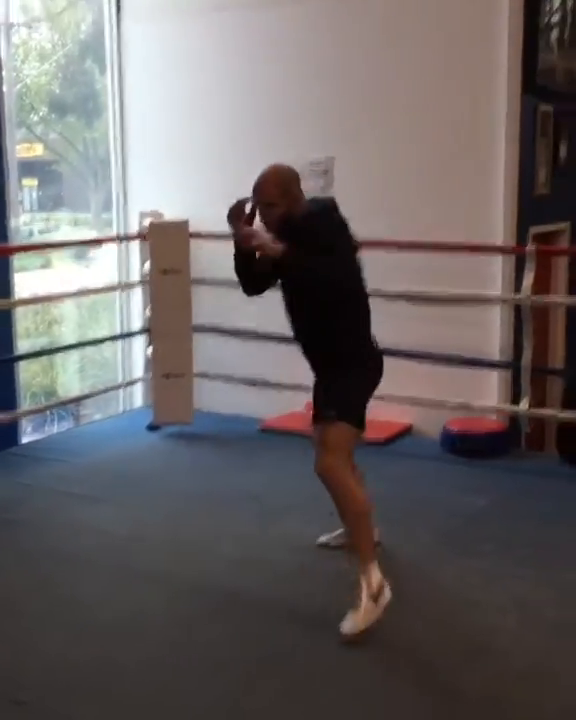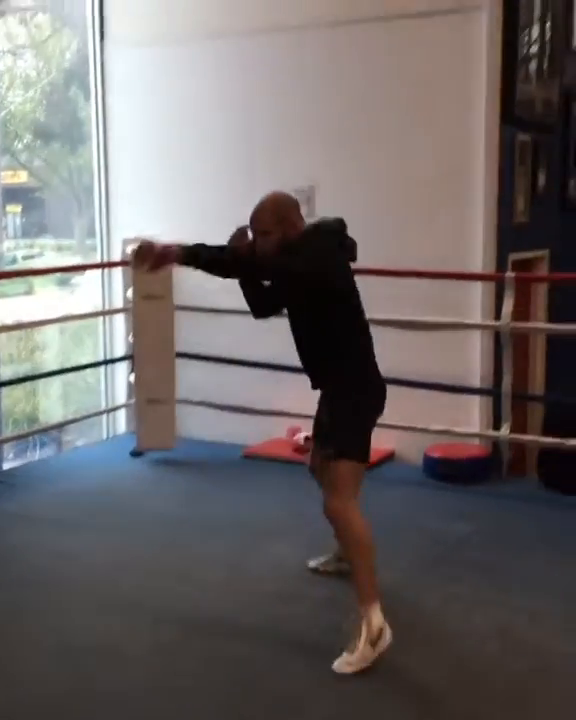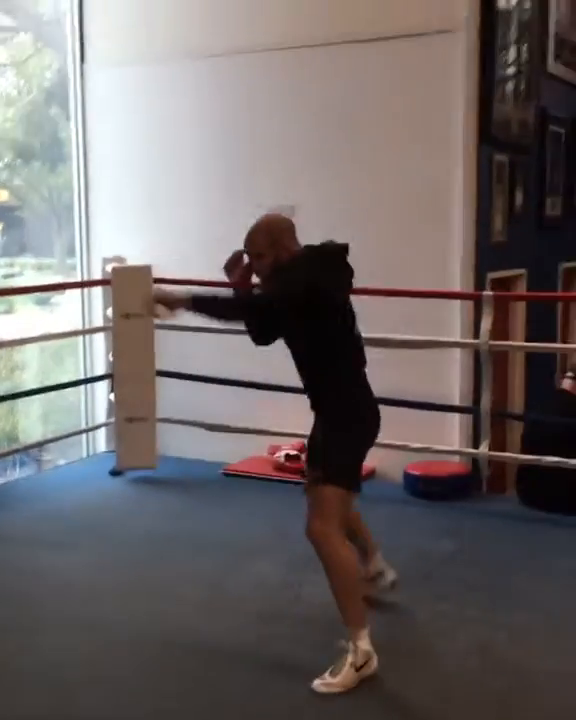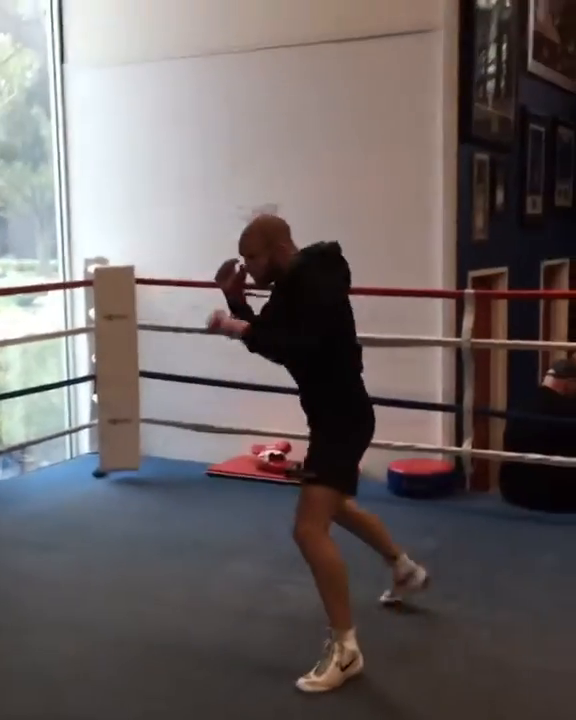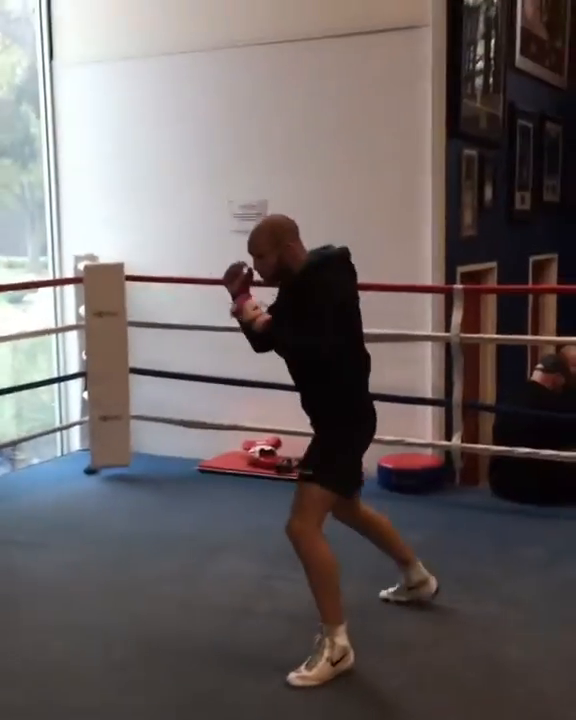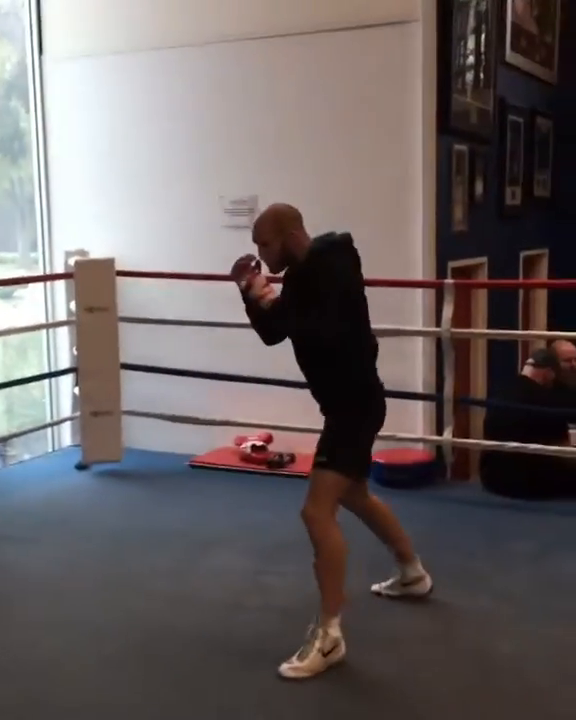
dt=0.1s
person 1, frame 1
left shoulder: (325, 229)
right shoulder: (283, 231)
left elbow: (331, 281)
right elbow: (252, 285)
left wrist: (272, 248)
right wrist: (243, 243)
left hip: (351, 361)
right hip: (333, 362)
left knee: (330, 465)
right knee: (330, 449)
left ankle: (372, 582)
right ankle: (357, 527)
person 1, frame 2
left shoulder: (319, 256)
right shoulder: (289, 257)
left elbow: (242, 260)
right elbow: (264, 308)
left wrist: (175, 252)
right wrist: (248, 261)
left hip: (356, 389)
right hip: (341, 385)
left knee: (340, 503)
right knee: (321, 468)
left ankle: (372, 624)
right ankle: (348, 553)
person 1, frame 3
left shoulder: (310, 279)
right shoulder: (299, 279)
left elbow: (252, 307)
right elbow: (263, 333)
left wrist: (179, 299)
right wrist: (242, 284)
left hip: (348, 412)
right hip: (339, 406)
left knee: (322, 527)
right knee: (326, 497)
left ankle: (361, 649)
right ankle: (374, 567)
person 1, frame 4
left shoulder: (313, 287)
right shoulder: (289, 289)
left elbow: (296, 349)
right elbow: (270, 332)
left wrist: (239, 330)
right wrist: (234, 297)
left hip: (339, 417)
right hip: (331, 415)
left knee: (309, 529)
right knee: (335, 504)
left ankle: (344, 648)
right ankle: (405, 569)
person 1, frame 5
left shoulder: (327, 284)
right shoulder: (296, 286)
left elbow: (320, 355)
right elbow: (263, 343)
left wrist: (264, 321)
right wrist: (243, 303)
left hip: (344, 418)
right hip: (334, 416)
left knee: (303, 526)
right knee: (346, 507)
left ankle: (335, 644)
right ankle: (418, 577)
person 1, frame 6
left shoulder: (332, 270)
right shoulder: (301, 274)
left elbow: (326, 336)
right elbow: (272, 332)
left wrist: (272, 301)
right wrist: (251, 291)
left hip: (356, 403)
right hip: (344, 402)
left knee: (317, 511)
right knee: (353, 494)
left ankle: (329, 635)
right ankle: (413, 573)
